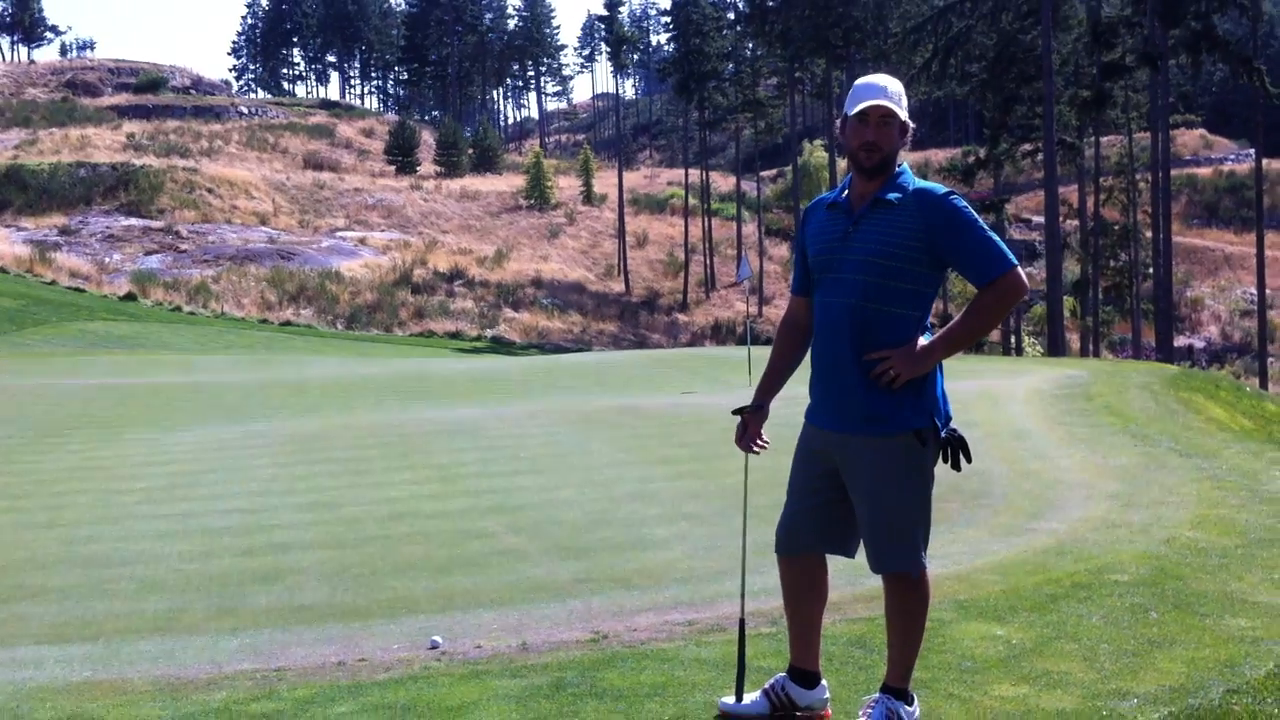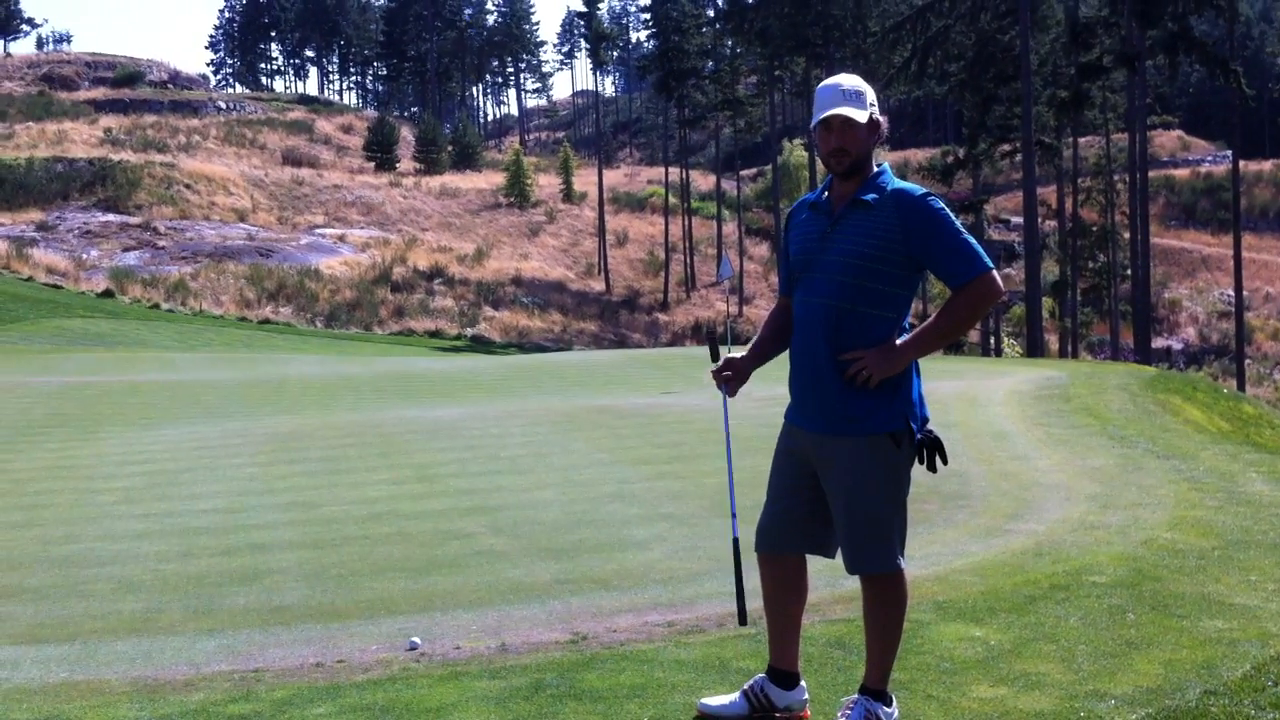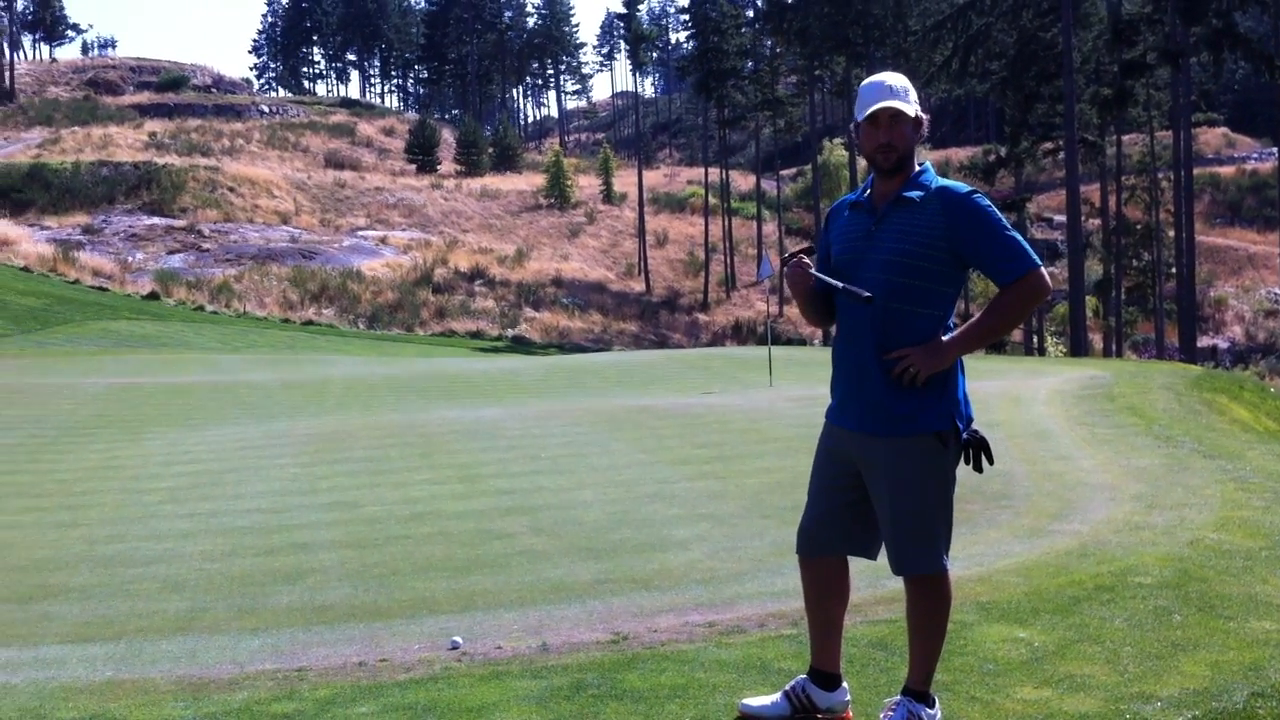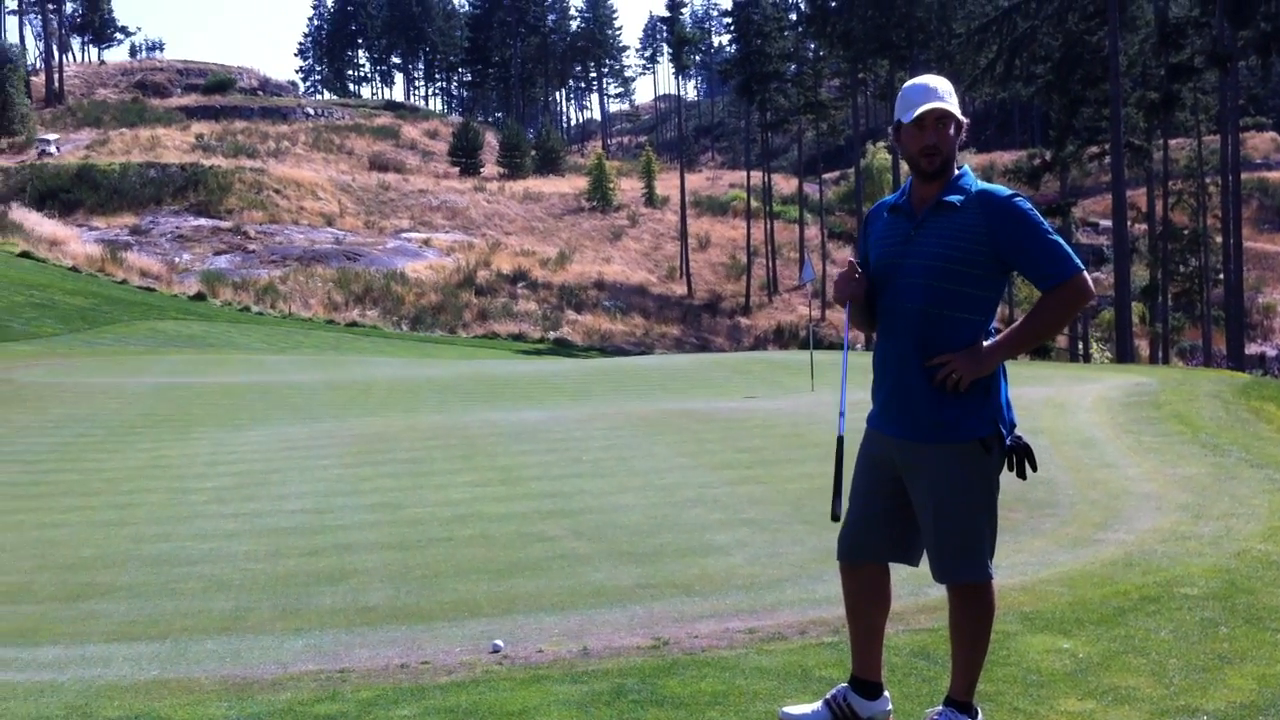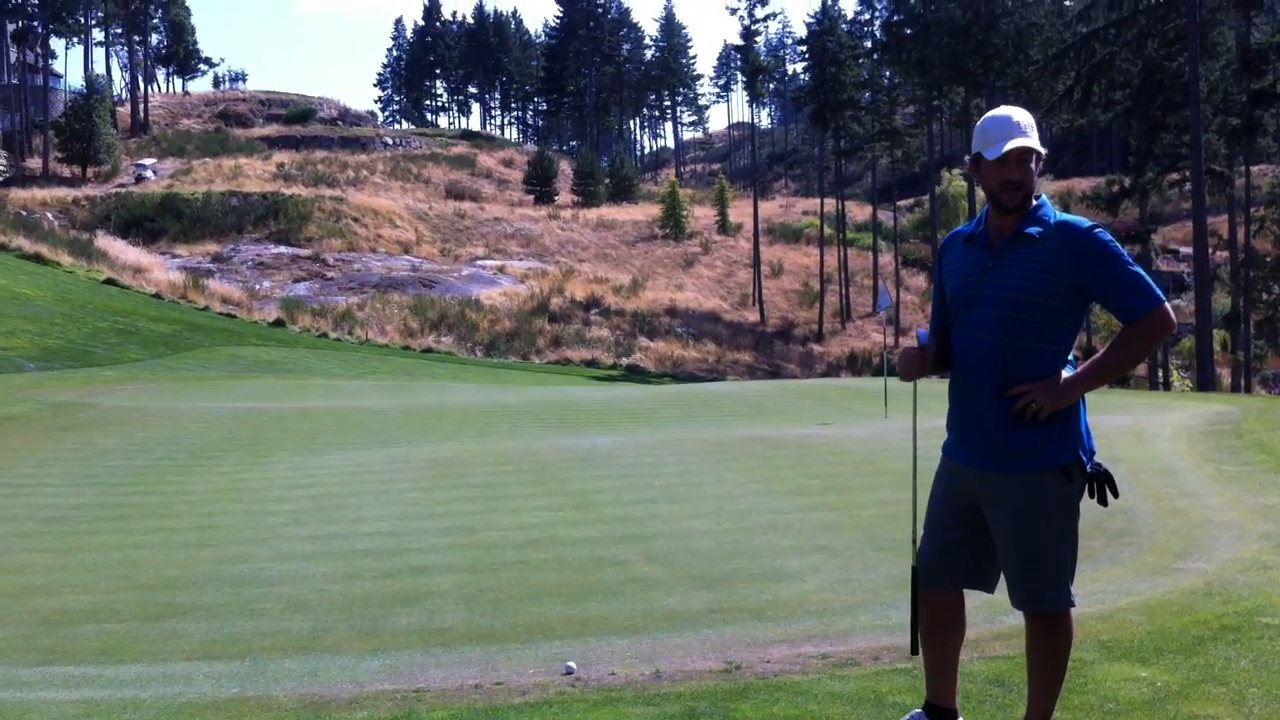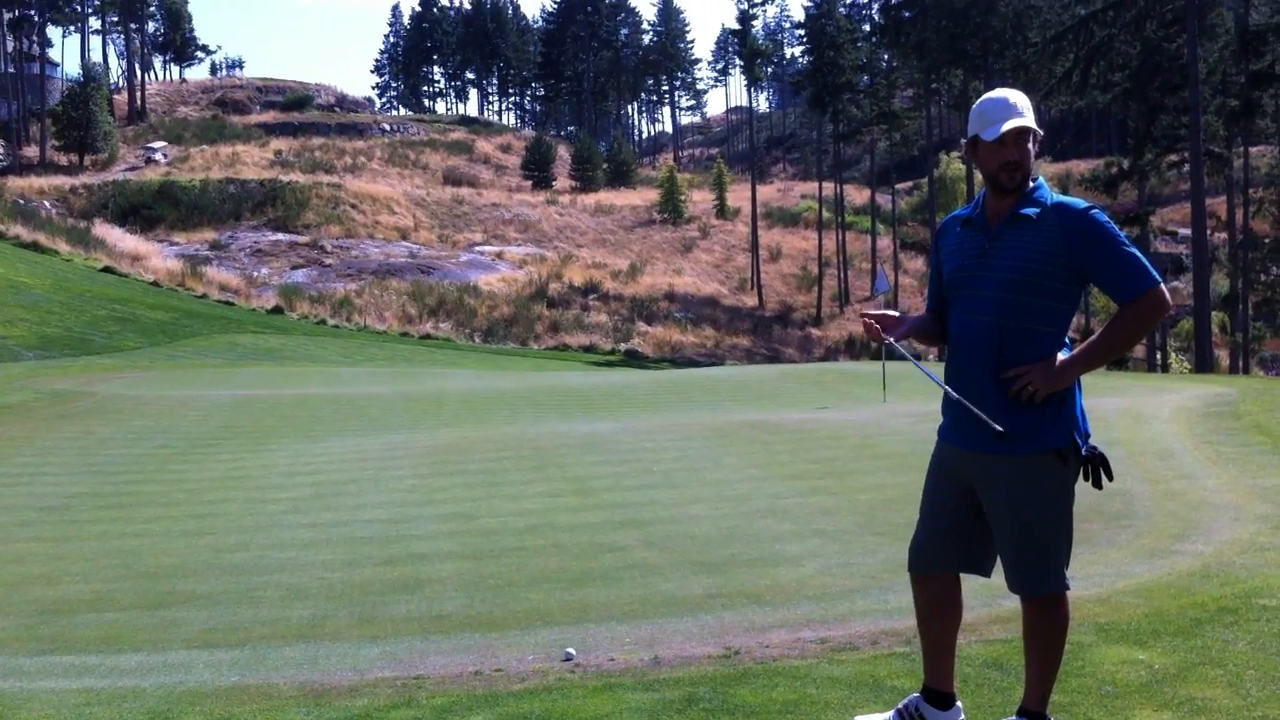
dt=0.7s
person 1, frame 1
left shoulder: (932, 207)
right shoulder: (817, 214)
left elbow: (1009, 284)
left wrist: (931, 350)
right wrist: (761, 401)
left hip: (896, 423)
right hip: (824, 420)
left knee: (899, 563)
right knee: (797, 546)
person 1, frame 2
left shoulder: (910, 208)
right shoulder: (801, 215)
left elbow: (983, 288)
left wrist: (903, 351)
right wrist: (749, 359)
left hip: (873, 424)
right hip: (803, 420)
left knee: (877, 562)
right knee: (776, 546)
person 1, frame 3
left shoulder: (955, 206)
right shoulder: (841, 214)
left elbow: (1032, 284)
left wrist: (952, 346)
right wrist: (802, 289)
left hip: (918, 424)
right hip: (845, 419)
left knee: (921, 564)
right knee: (818, 548)
person 1, frame 4
left shoulder: (996, 209)
right shoulder: (879, 217)
left elbow: (1075, 289)
left wrist: (994, 351)
right wrist: (851, 296)
left hip: (961, 430)
right hip: (886, 425)
left knee: (965, 572)
right knee: (859, 554)
person 1, frame 5
left shoulder: (1077, 241)
right shoulder: (953, 248)
left elbow: (1157, 320)
left wrist: (1075, 383)
right wrist: (922, 358)
left hip: (1041, 461)
right hip: (964, 455)
left knee: (1043, 600)
right knee: (934, 582)
person 1, frame 6
left shoulder: (1072, 221)
right shoulder: (952, 231)
left elbow: (1151, 300)
left wrist: (1070, 366)
right wrist: (904, 325)
left hip: (1036, 443)
right hip: (959, 439)
left knee: (1039, 584)
right knee: (930, 566)
